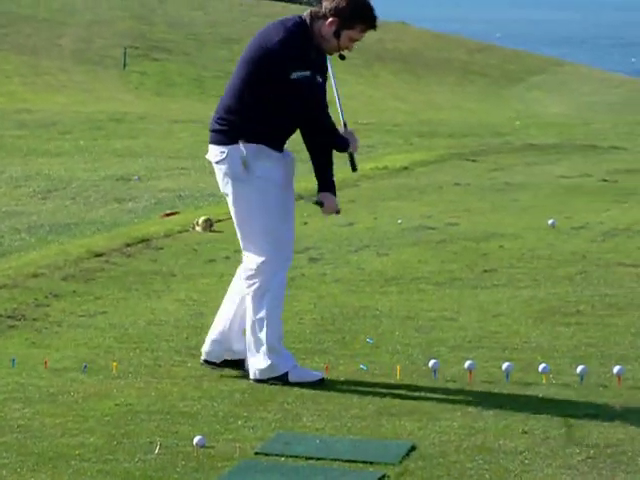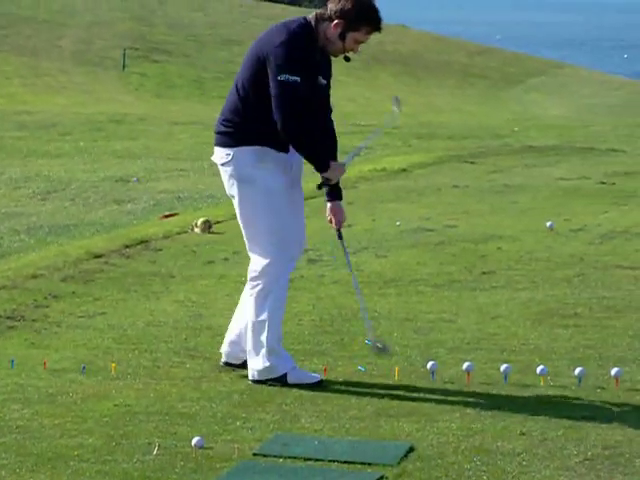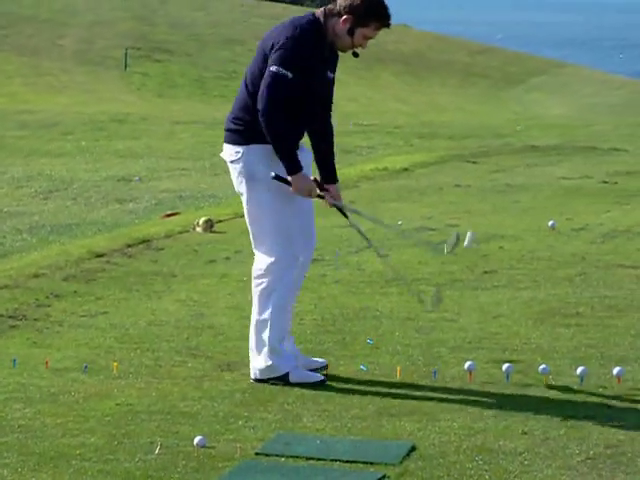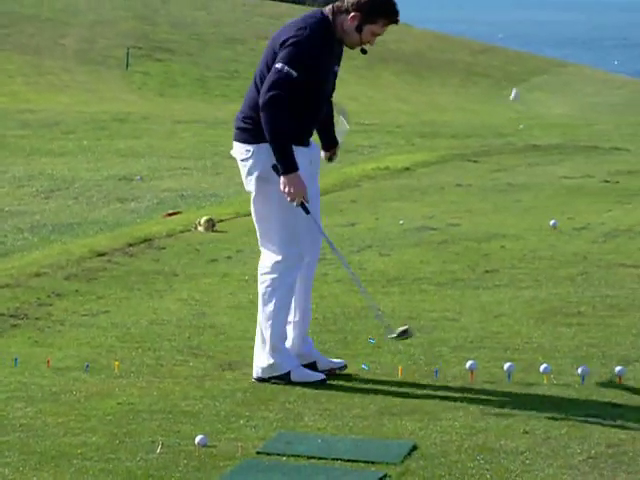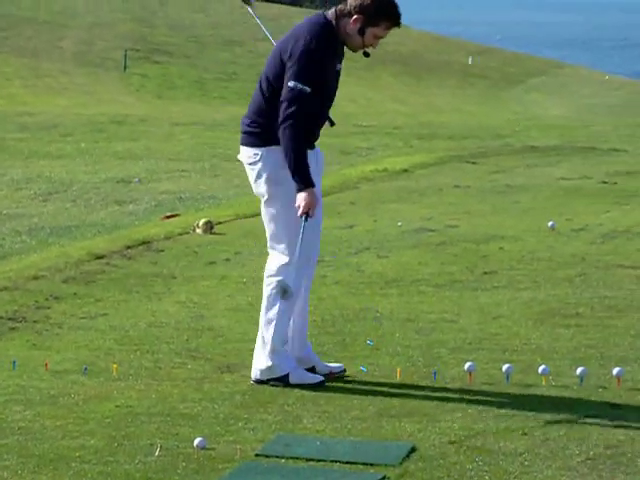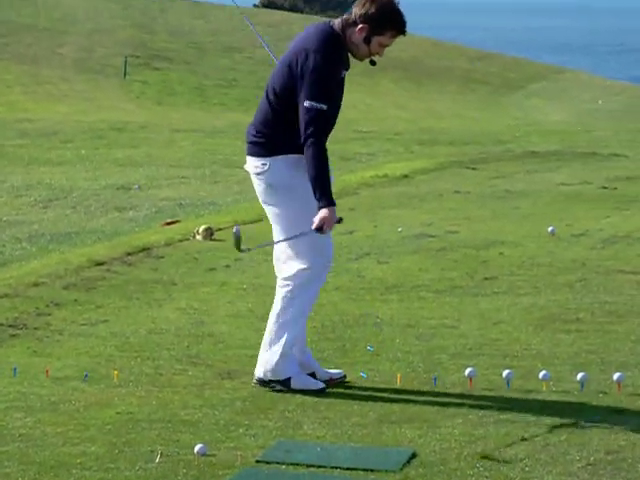
dt=0.1s
person 1, frame 1
left shoulder: (314, 52)
right shoulder: (286, 41)
left elbow: (313, 118)
right elbow: (312, 113)
left wrist: (326, 187)
right wrist: (343, 143)
left hip: (268, 151)
right hip: (242, 151)
left knee: (267, 251)
right knee: (269, 254)
left ankle: (223, 345)
right ankle: (268, 361)
person 1, frame 2
left shoulder: (320, 57)
right shoulder: (288, 43)
left elbow: (320, 124)
right elbow: (288, 118)
left wrist: (333, 194)
right wrist: (326, 167)
left hip: (275, 154)
right hip: (247, 152)
left knee: (288, 251)
right knee: (273, 256)
left ankle: (241, 346)
right ankle: (267, 362)
person 1, frame 3
left shoulder: (327, 51)
right shoulder: (295, 40)
left elbow: (319, 117)
right elbow: (269, 107)
left wrist: (328, 176)
right wrist: (294, 170)
left hip: (283, 152)
right hip: (256, 151)
left knee: (299, 248)
right knee: (279, 255)
left ankle: (279, 346)
right ankle: (269, 361)
person 1, frame 4
left shoulder: (330, 41)
right shoulder: (305, 38)
right elbow: (272, 101)
left wrist: (330, 143)
right wrist: (287, 168)
left hip: (294, 147)
right hip: (266, 148)
left knee: (305, 248)
right knee: (283, 252)
left ankle: (297, 349)
right ankle: (271, 361)
person 1, frame 5
left shoulder: (331, 41)
right shoulder: (312, 43)
right elbow: (290, 114)
left wrist: (321, 126)
right wrist: (305, 186)
left hip: (298, 151)
right hip: (274, 152)
left knee: (305, 253)
right knee: (291, 254)
left ankle: (296, 354)
right ankle: (271, 363)
person 1, frame 6
left shoulder: (327, 38)
right shoulder: (321, 55)
right elbow: (312, 133)
right wrist: (325, 204)
left hip: (289, 156)
right hip: (279, 160)
left knee: (299, 260)
right knee: (309, 260)
left ankle: (293, 360)
right ankle: (274, 365)
